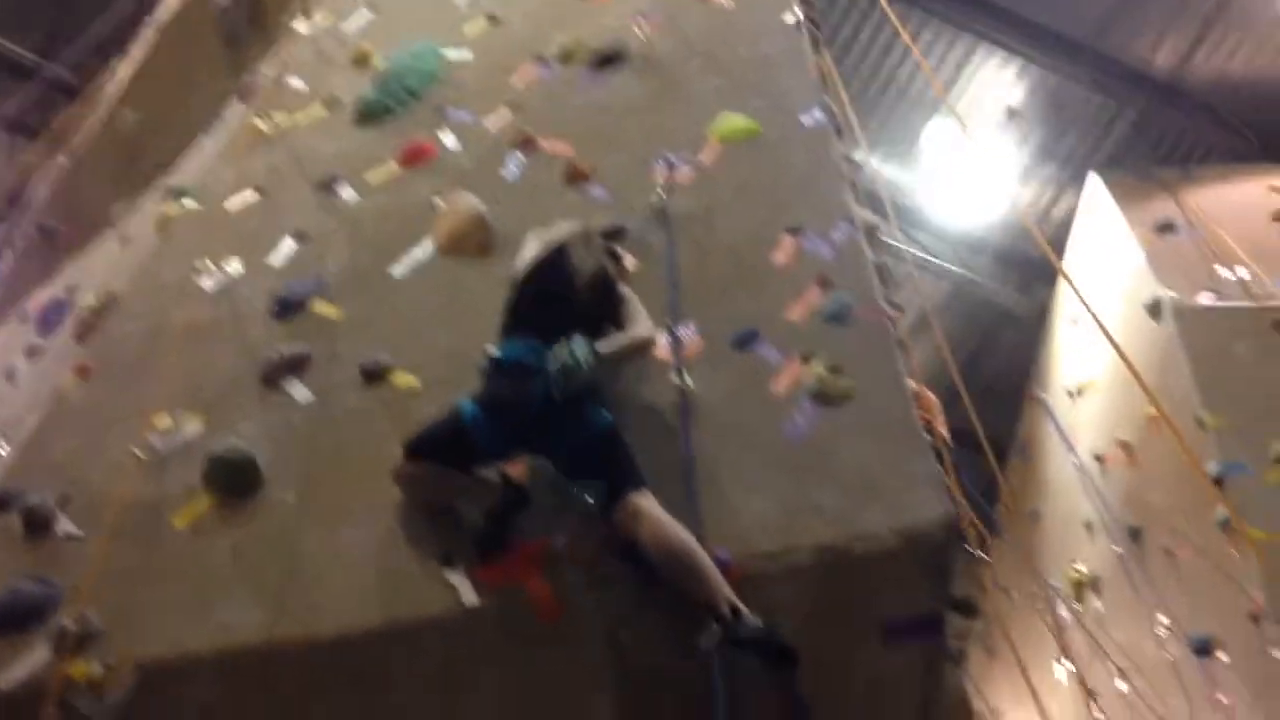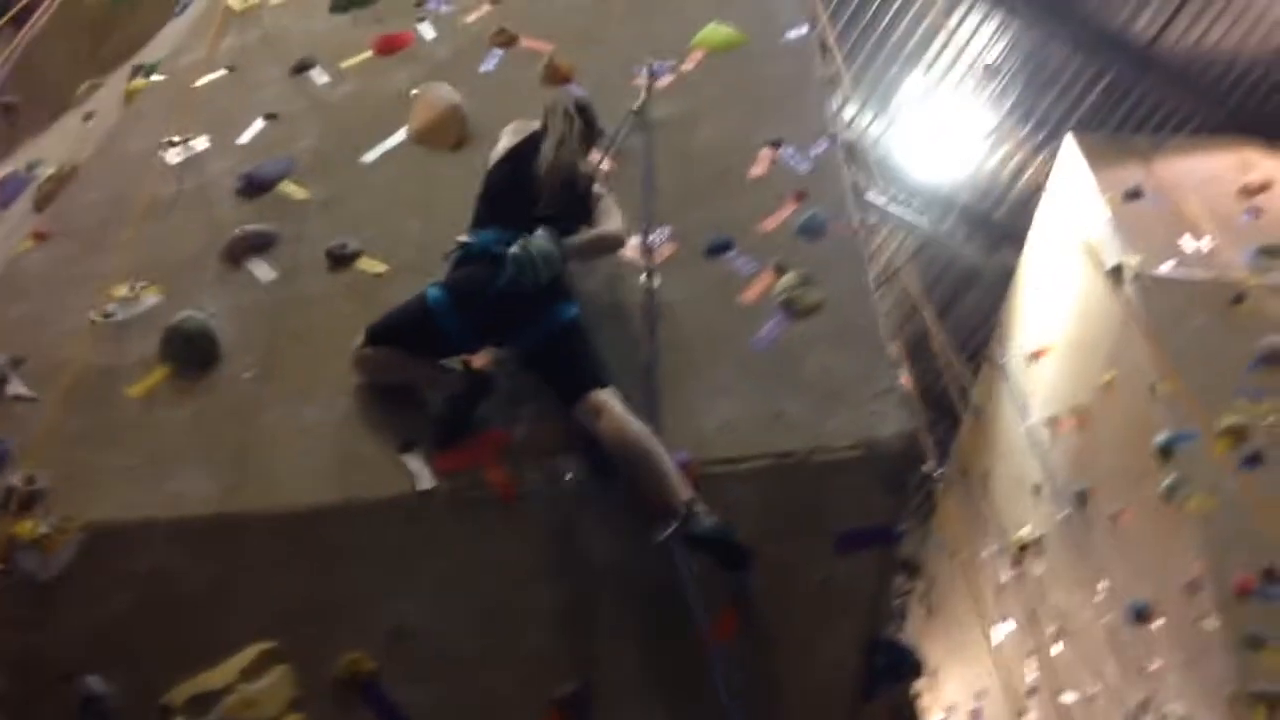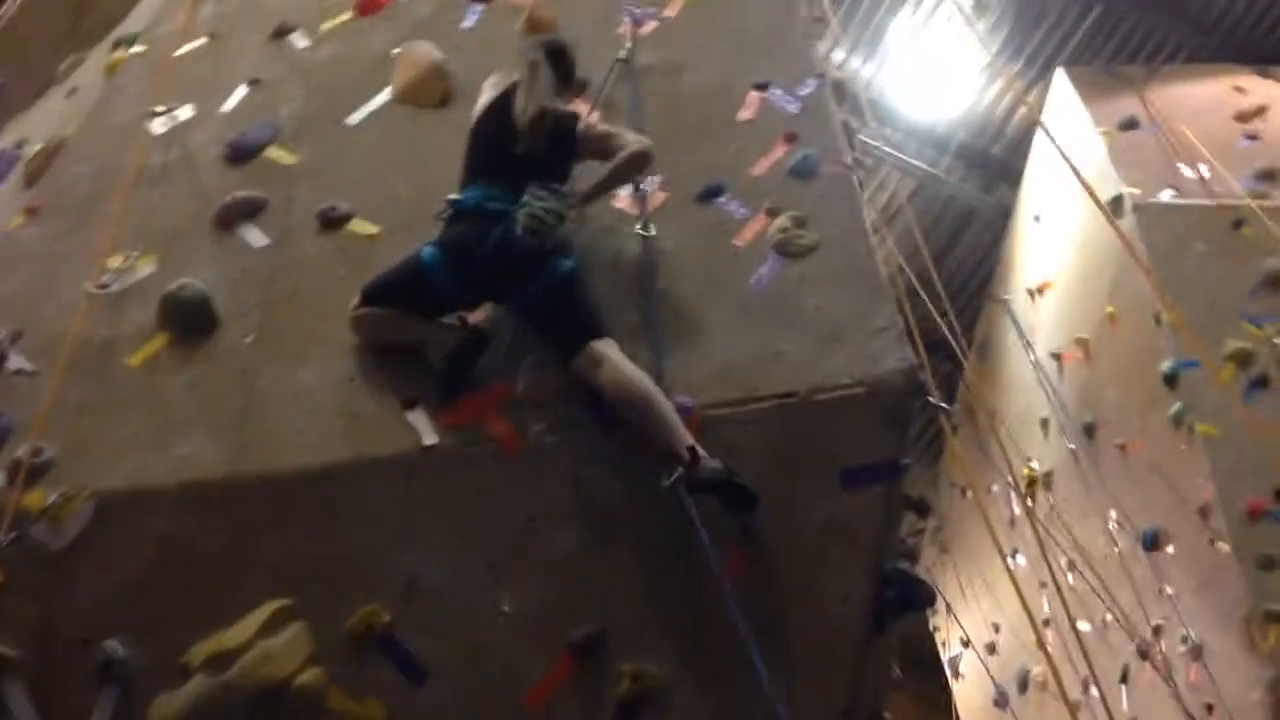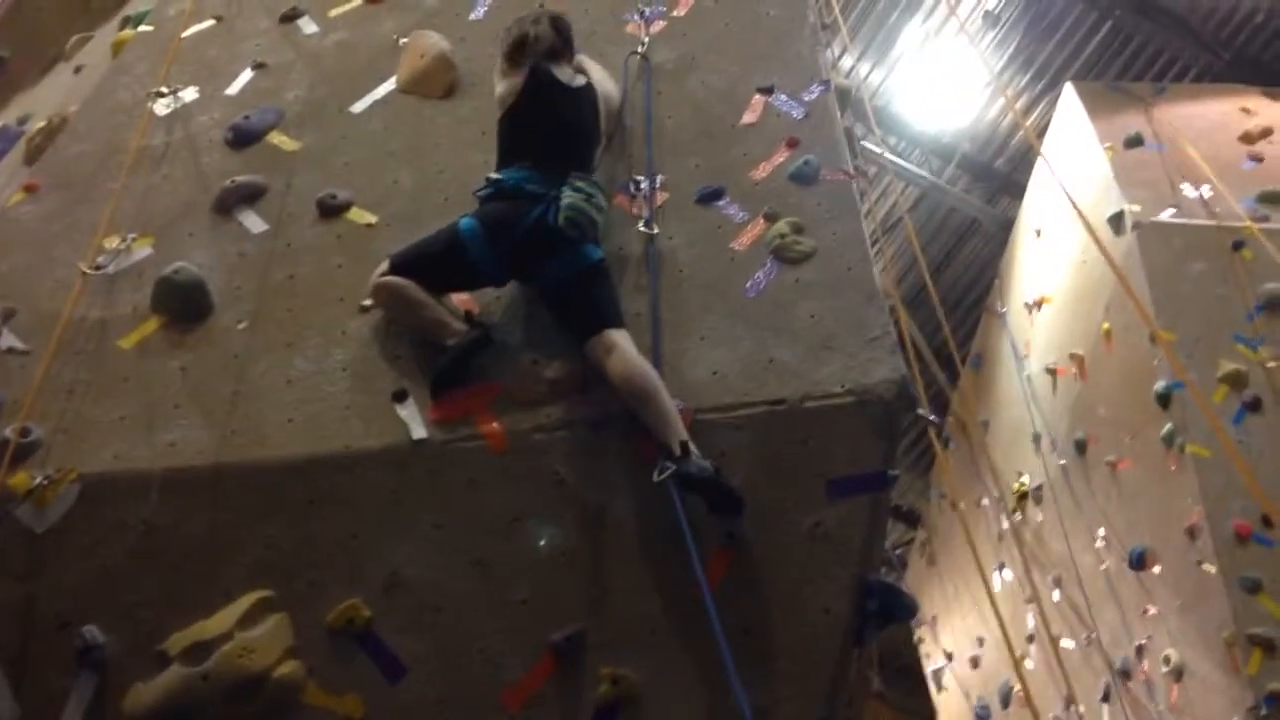
dt=0.7s
person 1, frame 1
left shoulder: (540, 252)
right shoulder: (615, 288)
right elbow: (644, 335)
left wrist: (572, 234)
right wrist: (593, 352)
left hip: (508, 393)
right hip: (573, 402)
left knee: (410, 470)
right knee: (640, 510)
left ankle: (502, 492)
right ankle: (735, 615)
person 1, frame 2
left shoulder: (515, 139)
right shoulder: (589, 187)
right elbow: (614, 233)
left wrist: (548, 123)
right wrist: (559, 250)
left hip: (475, 283)
right hip: (540, 296)
left knee: (369, 355)
right knee: (602, 407)
left ankle: (461, 381)
right ankle: (691, 513)
person 1, frame 3
left shoulder: (494, 91)
right shoulder: (575, 127)
right elbow: (641, 152)
right wrist: (586, 195)
left hip: (467, 240)
right hip: (535, 251)
left knee: (366, 315)
right knee: (601, 358)
left ankle: (456, 340)
right ankle: (695, 461)
person 1, frame 4
left shoulder: (513, 76)
right shoulder: (600, 94)
left wrist: (531, 39)
right wrist: (579, 58)
left hip: (507, 218)
right hip: (570, 232)
left knee: (386, 282)
right knee: (613, 345)
left ankle: (460, 336)
right ankle: (686, 456)
